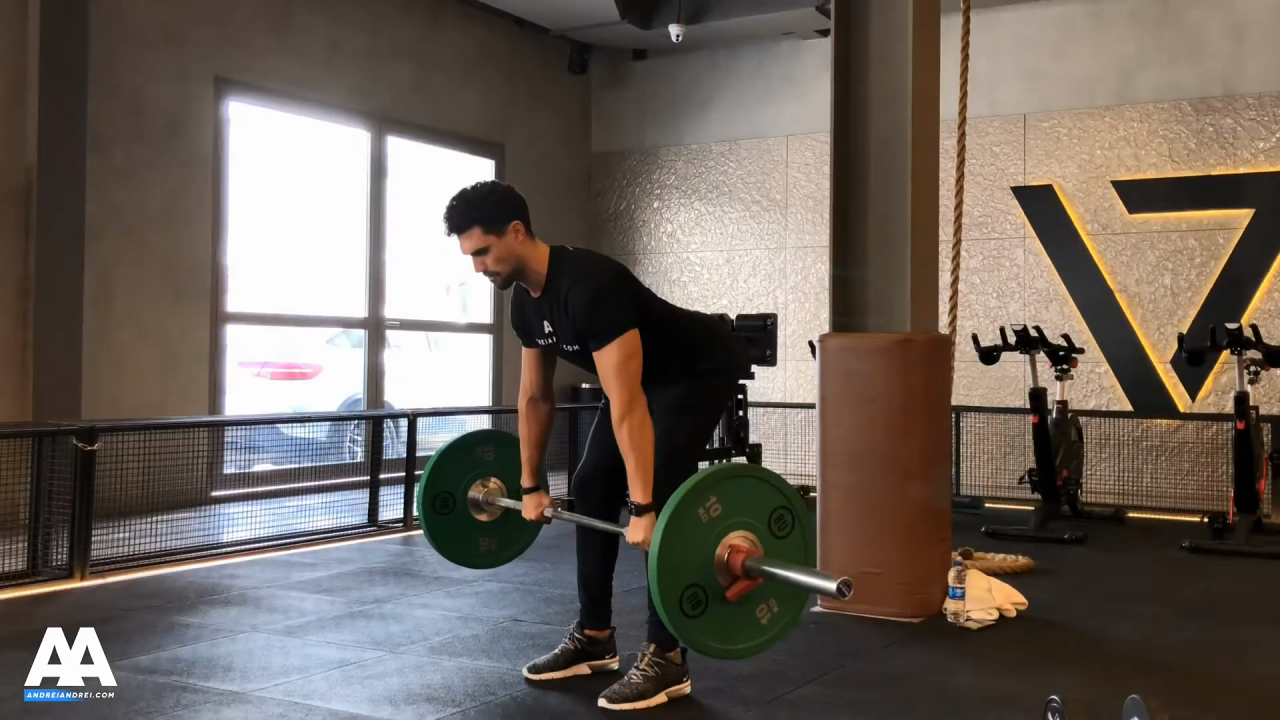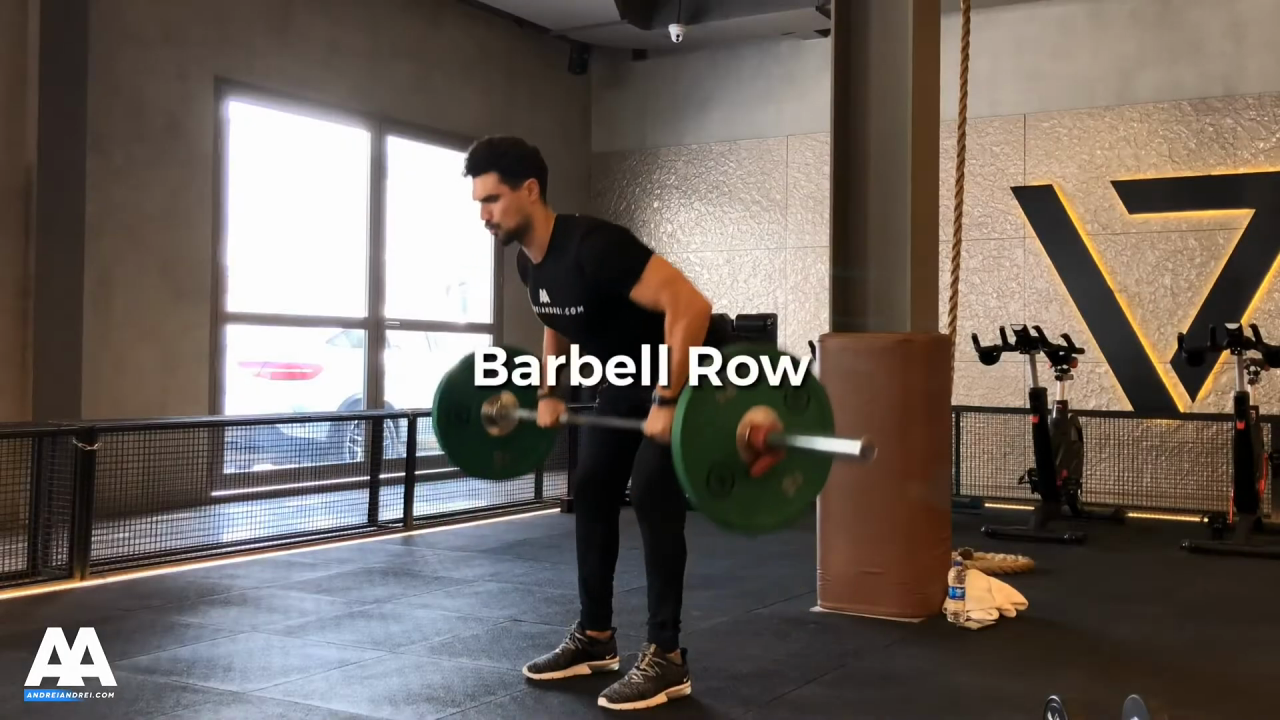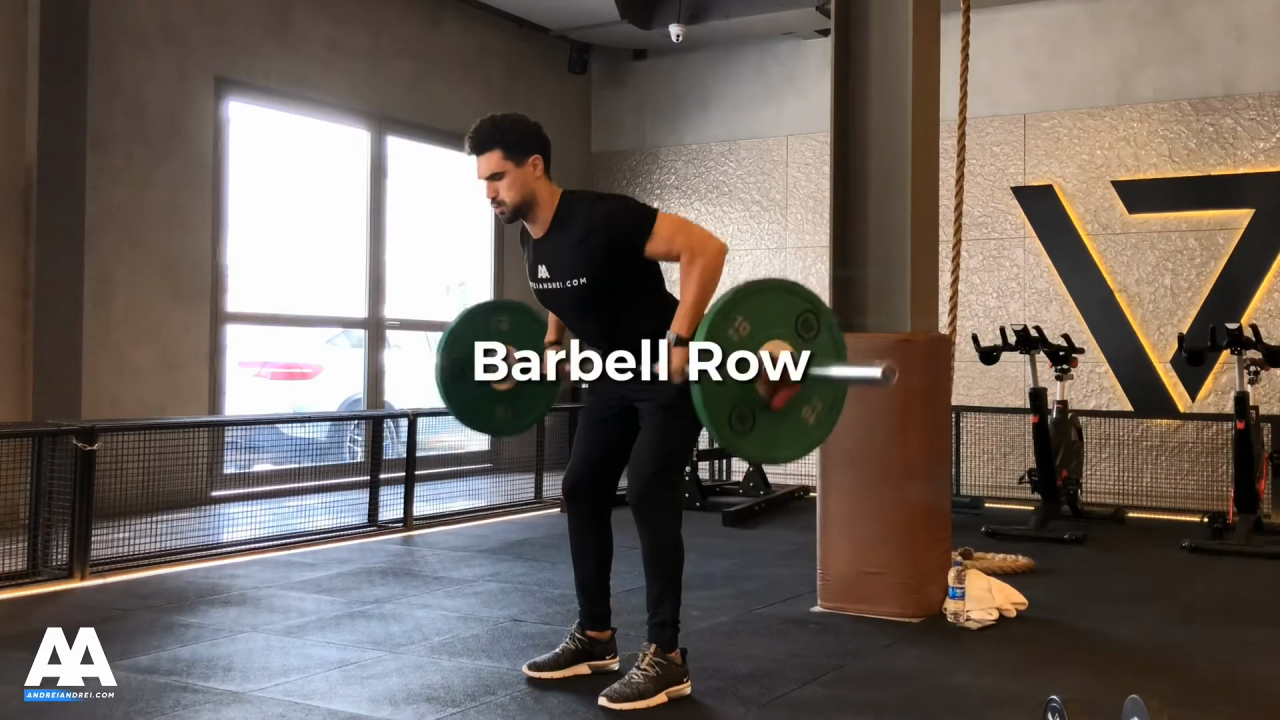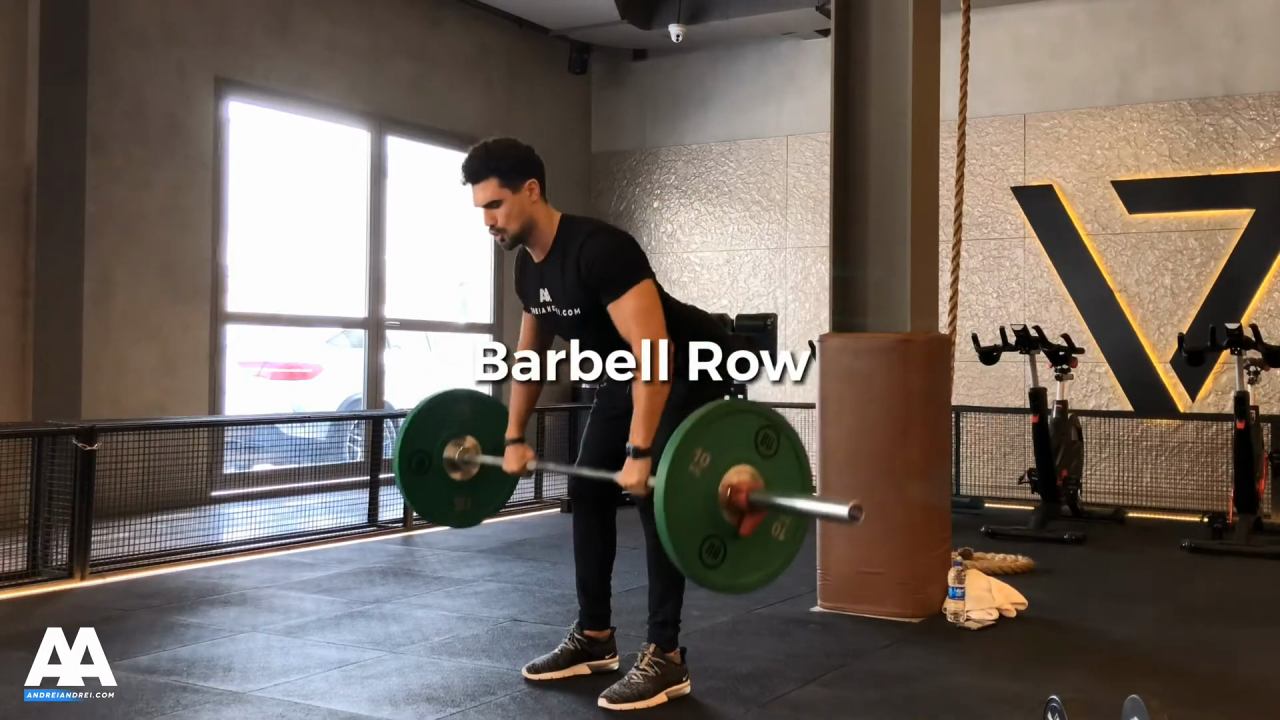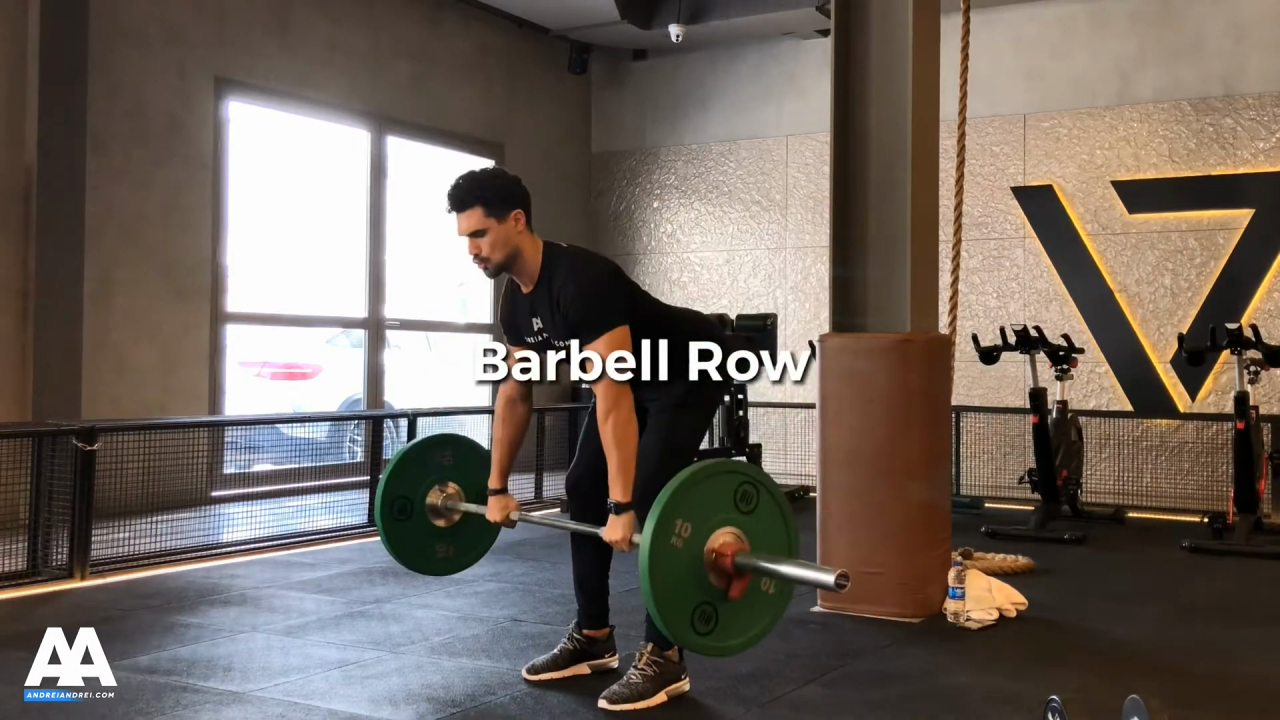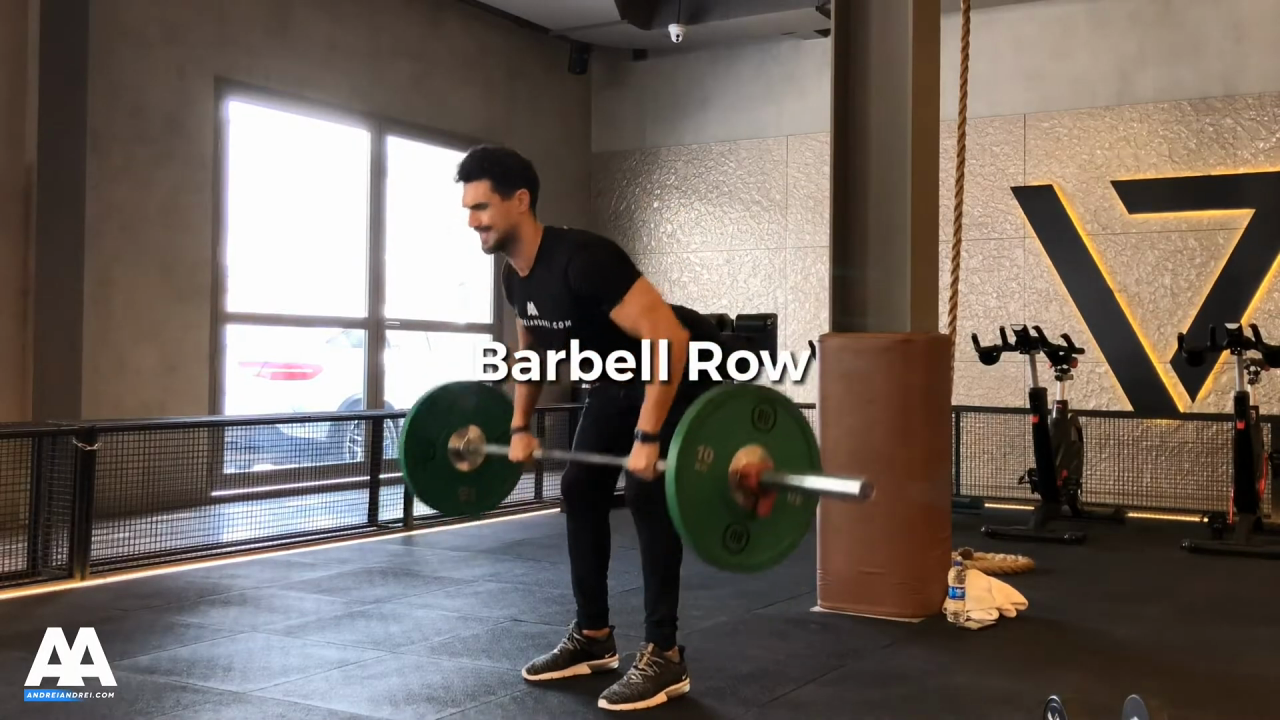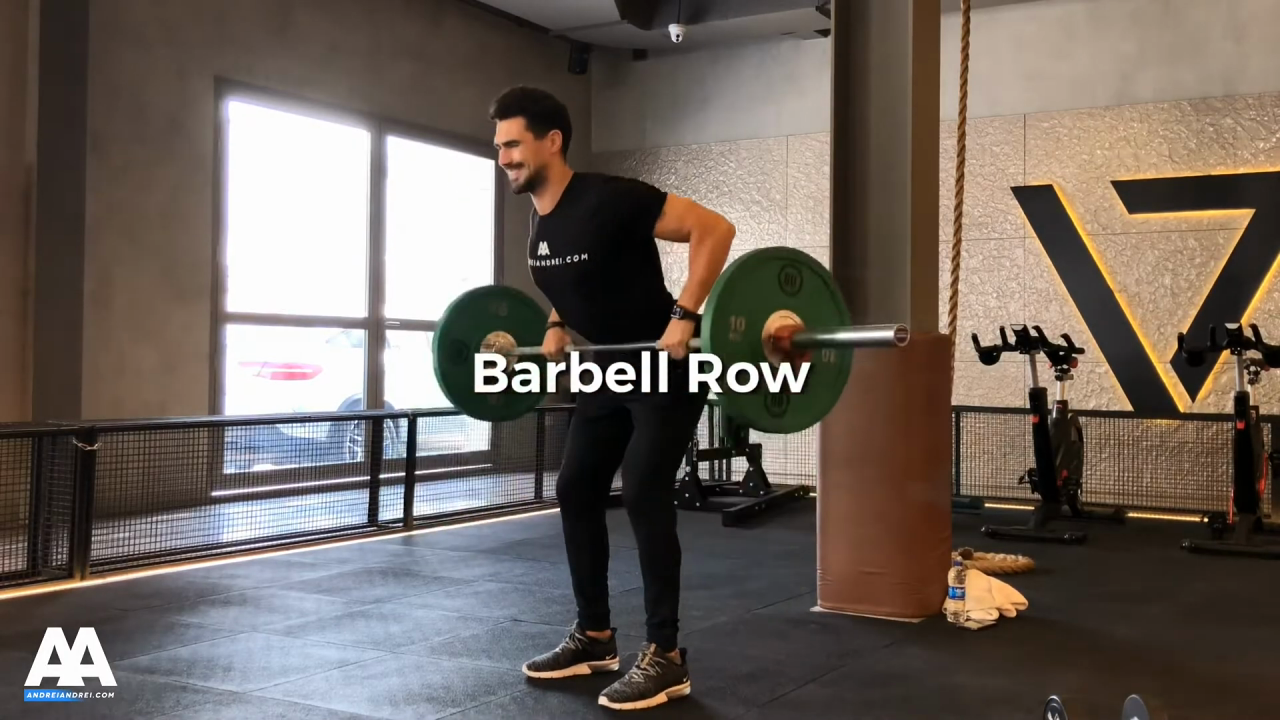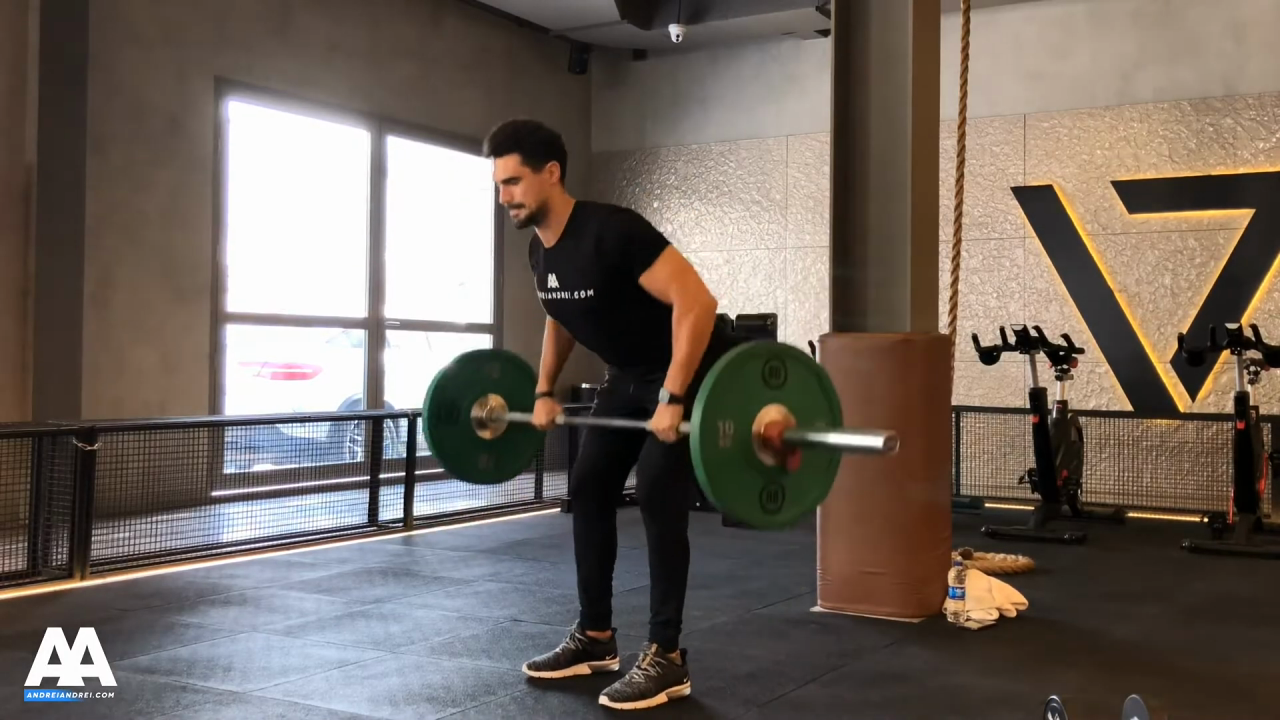
dt=0.4s
person 1, frame 1
left shoulder: (590, 285)
right shoulder: (525, 303)
left elbow: (627, 407)
right elbow: (534, 397)
left wrist: (642, 508)
right wrist: (530, 485)
left hip: (700, 370)
right hip: (644, 374)
left knee: (658, 495)
right knee: (590, 488)
left ankle: (665, 658)
right ankle: (594, 636)
person 1, frame 2
left shoulder: (594, 247)
right shoulder: (528, 264)
left elbow: (689, 307)
left wrist: (668, 403)
right wrist: (550, 395)
left hip: (690, 362)
right hip: (630, 368)
left knee: (653, 493)
right knee: (590, 489)
left ankle: (666, 659)
right ankle: (595, 637)
person 1, frame 3
left shoulder: (601, 217)
right shoulder: (531, 237)
left elbow: (706, 248)
left wrist: (680, 340)
right wrist: (553, 341)
left hip: (672, 371)
right hip: (614, 370)
left knee: (648, 495)
right knee: (581, 490)
left ankle: (665, 657)
right ankle: (594, 636)
person 1, frame 4
left shoulder: (599, 249)
right shoulder: (527, 267)
left elbow: (654, 347)
right elbow: (529, 354)
left wrist: (641, 455)
right wrist: (515, 437)
left hip: (689, 365)
right hip: (624, 371)
left knee: (655, 497)
right knee: (587, 490)
left ankle: (665, 658)
right ankle: (594, 637)
person 1, frame 5
left shoulder: (583, 281)
right shoulder: (516, 300)
left elbow: (613, 401)
right elbow: (514, 394)
left wrist: (623, 509)
right wrist: (497, 488)
left hip: (688, 368)
right hip: (633, 374)
left knee: (651, 498)
right knee: (582, 489)
left ankle: (663, 658)
right ankle: (592, 636)
person 1, frame 6
left shoulder: (583, 259)
right shoulder: (516, 278)
left elbow: (670, 339)
right elbow: (532, 351)
left wrist: (649, 439)
right wrist: (520, 428)
left hip: (685, 366)
right hip: (618, 373)
left knee: (649, 494)
right knee: (580, 489)
left ankle: (663, 657)
right ankle: (592, 636)
person 1, frame 7
left shoulder: (609, 198)
right shoulder: (540, 219)
left elbow: (714, 228)
left wrist: (685, 316)
right wrist: (558, 326)
left hip: (668, 368)
right hip: (609, 368)
left knee: (644, 495)
right knee: (576, 492)
left ankle: (665, 658)
right ankle: (593, 637)
person 1, frame 8
left shoulder: (612, 231)
right shoulder: (540, 250)
left elbow: (696, 302)
right elbow: (560, 321)
left wrist: (673, 401)
right wrist: (545, 392)
left hip: (689, 369)
right hip: (629, 373)
left knee: (658, 494)
right knee: (588, 489)
left ankle: (666, 658)
right ankle: (595, 637)
